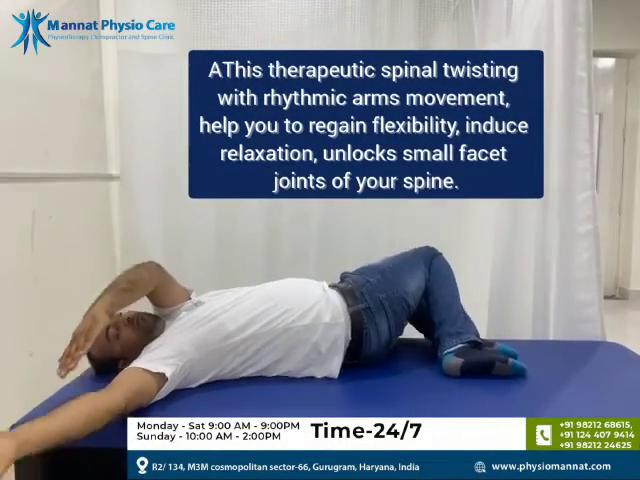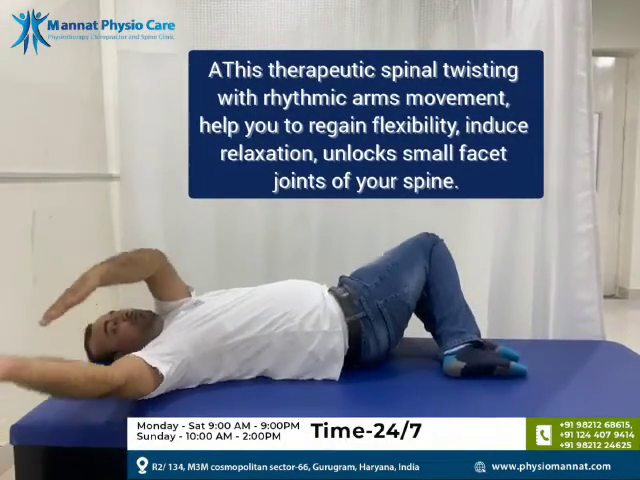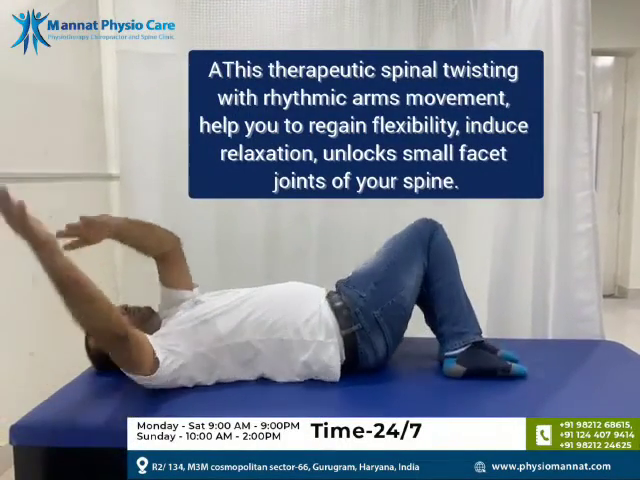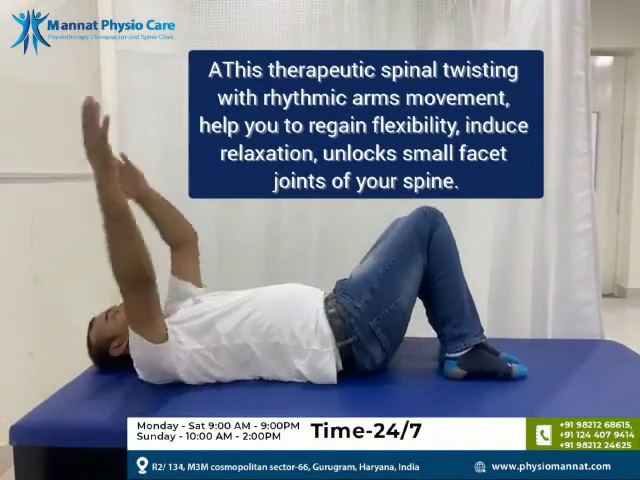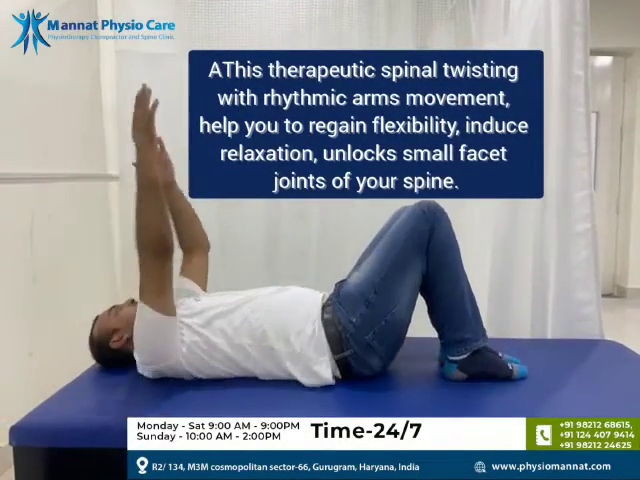
dt=0.2s
person 1, frame 1
left shoulder: (177, 314)
right shoulder: (160, 359)
left elbow: (151, 271)
right elbow: (109, 402)
left wrist: (100, 304)
left hip: (339, 304)
right hip: (353, 317)
left knee: (423, 270)
right knee: (428, 259)
left ankle: (459, 346)
right ankle: (460, 345)
person 1, frame 2
left shoulder: (176, 314)
right shoulder: (165, 359)
left elbow: (153, 259)
right elbow: (109, 379)
left wrist: (96, 272)
left hip: (337, 306)
right hip: (351, 323)
left knee: (424, 254)
right knee: (428, 246)
left ankle: (461, 348)
right ankle: (462, 349)
person 1, frame 3
left shoulder: (176, 312)
right shoulder: (159, 362)
left elbow: (168, 244)
right elbow: (113, 336)
left wrist: (108, 226)
left hip: (335, 309)
right hip: (349, 333)
left knee: (421, 244)
right knee: (426, 233)
left ankle: (462, 347)
right ankle: (463, 348)
person 1, frame 4
left shoulder: (182, 308)
right shoulder: (155, 360)
left elbow: (185, 239)
right elbow: (138, 278)
left wrist: (141, 192)
left hip: (339, 313)
right hip: (347, 337)
left knee: (422, 241)
right knee: (426, 221)
left ankle: (465, 350)
right ankle: (465, 351)
person 1, frame 5
left shoulder: (180, 311)
right shoulder: (158, 352)
left elbow: (197, 246)
right elbow: (157, 253)
left wrist: (166, 184)
left hip: (330, 318)
right hip: (346, 340)
left knee: (415, 222)
right knee: (425, 217)
left ankle: (464, 353)
right ankle: (466, 353)
